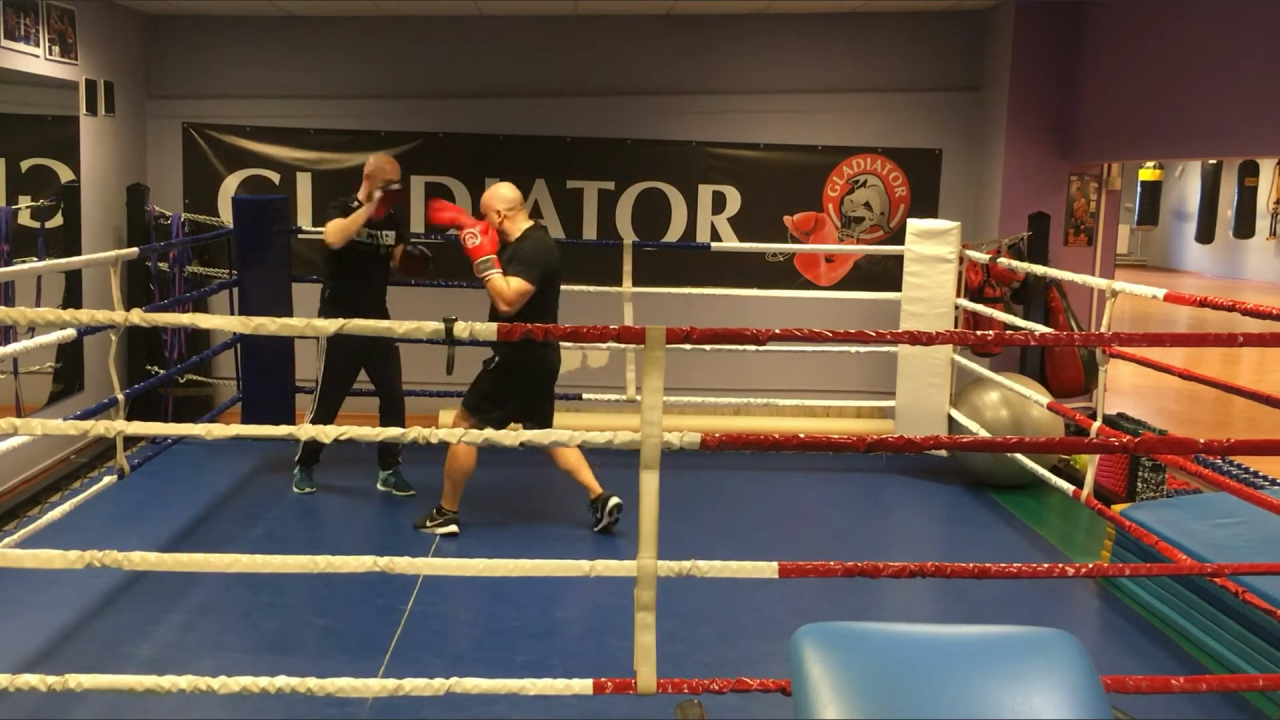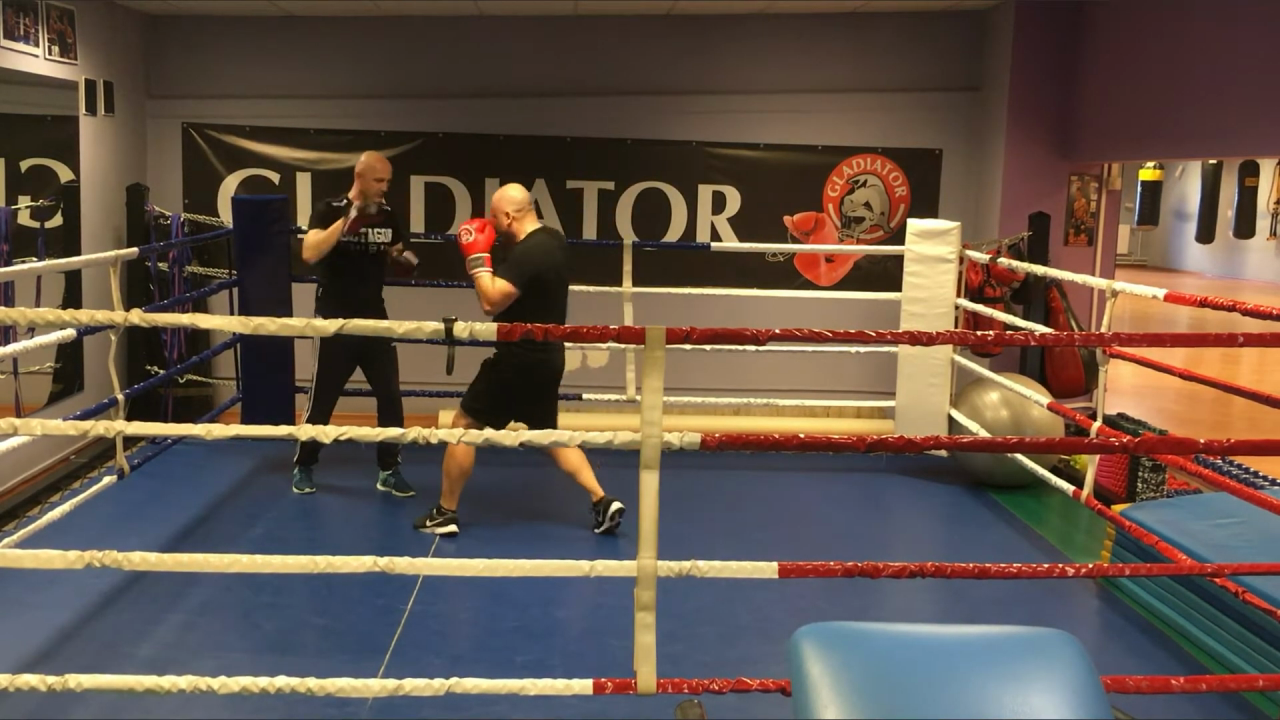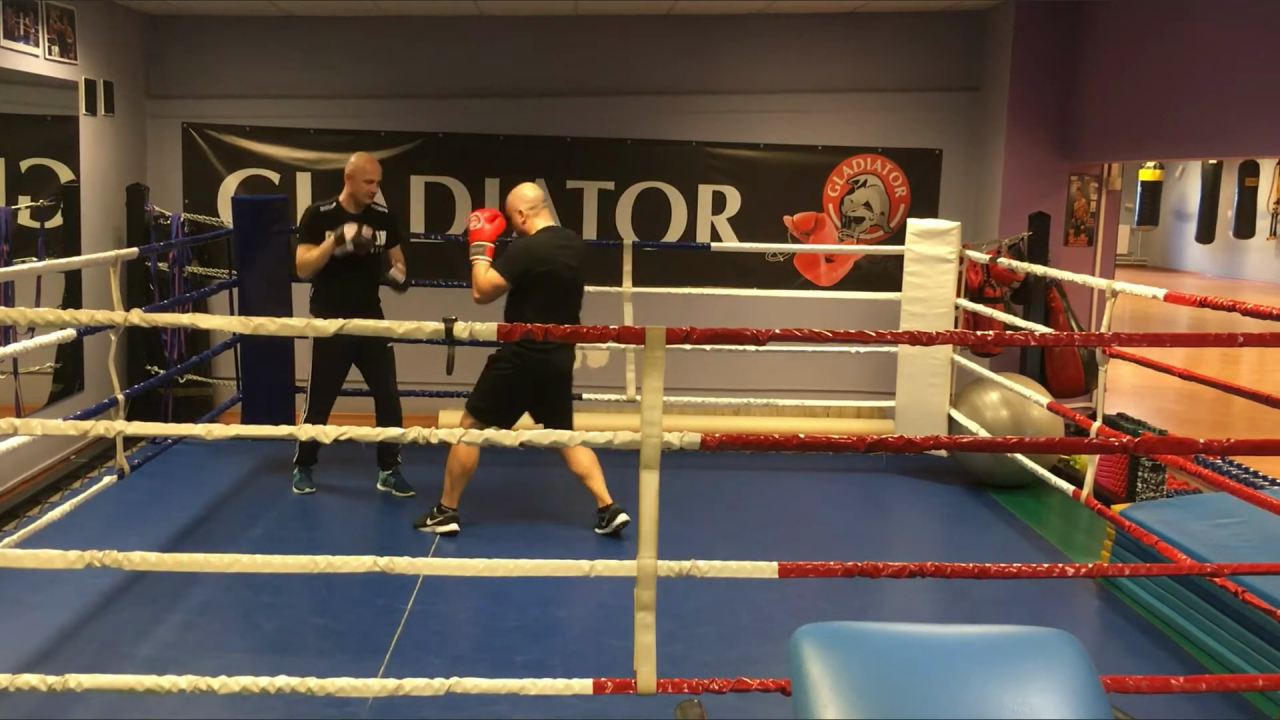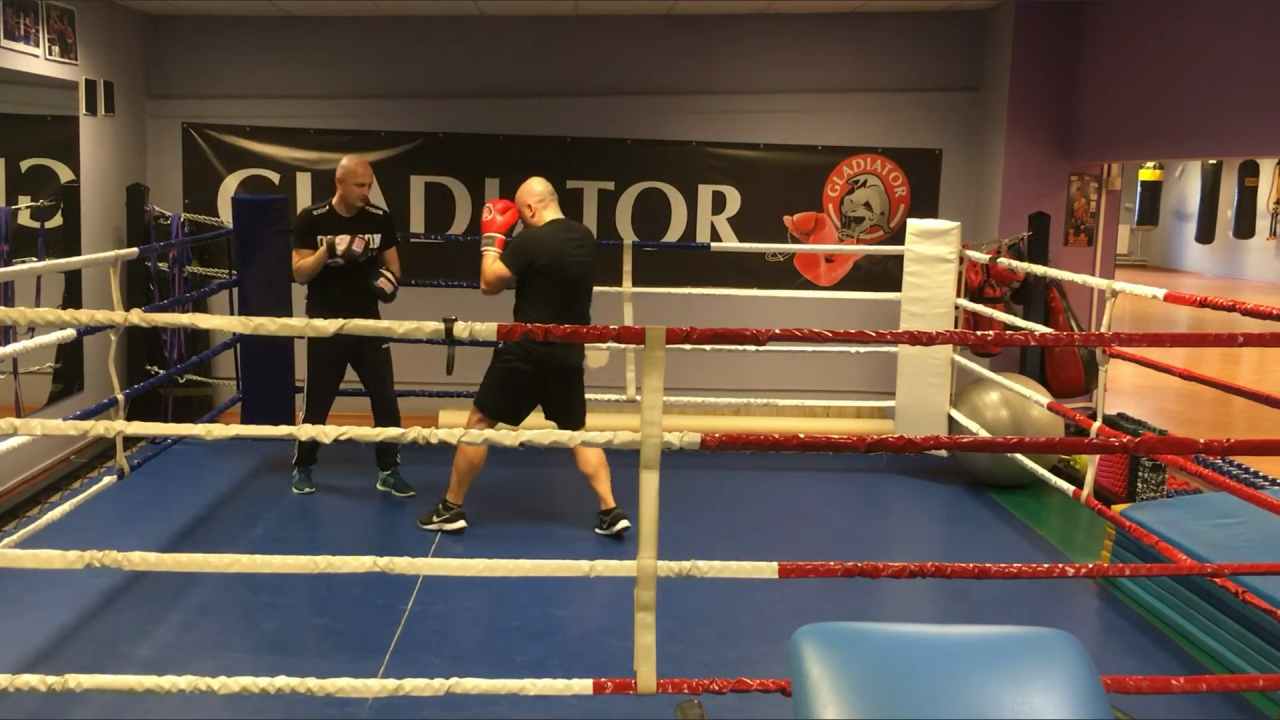
dt=0.1s
person 1, frame 1
left shoulder: (531, 251)
right shoulder: (532, 236)
left elbow: (507, 303)
right elbow: (492, 233)
left wrist: (483, 258)
right wrist: (462, 220)
left hip: (520, 360)
right hip: (540, 357)
left knee: (465, 427)
right knee: (545, 435)
left ankle: (446, 514)
right ankle: (601, 498)
person 1, frame 2
left shoulder: (529, 253)
right shoulder: (551, 239)
left elbow: (491, 303)
left wrist: (477, 256)
right wrist: (482, 235)
left hip: (520, 360)
right hip: (544, 358)
left knee: (464, 426)
left ankle: (446, 513)
right ankle: (602, 501)
person 1, frame 3
left shoulder: (526, 250)
right shoulder: (574, 243)
left elbow: (482, 293)
left wrist: (481, 244)
left hip: (520, 358)
right hip: (560, 359)
left knee: (471, 425)
right knee: (566, 435)
left ankle: (446, 512)
right ankle: (608, 509)
person 1, frame 4
left shoulder: (530, 242)
right shoulder: (585, 238)
left elbow: (489, 284)
left wrist: (492, 236)
left hip: (528, 353)
right hip: (570, 354)
left knee: (479, 422)
right knee: (576, 433)
left ankle: (452, 509)
right ankle: (611, 512)
person 2, frame 1
left shoulder: (392, 218)
right shoulder: (342, 209)
right elbow: (333, 239)
left wrist: (411, 257)
right wrist: (368, 208)
left hip: (377, 320)
right hip: (338, 321)
left knee: (393, 398)
right knee: (327, 400)
left ankle: (390, 471)
right ankle: (303, 466)
person 2, frame 2
left shoulder: (389, 216)
right shoulder: (329, 209)
left elbow: (392, 257)
right elbow: (310, 254)
left wrist: (404, 259)
right wrist: (345, 220)
left hip: (374, 320)
right hip: (334, 321)
left knee: (391, 398)
right knee: (322, 399)
left ankle: (389, 471)
right ankle: (303, 466)
person 2, frame 3
left shoulder: (385, 218)
right shoulder: (318, 216)
left elbow: (396, 261)
right elbow: (303, 270)
left wrist: (398, 272)
right wrist: (336, 242)
left hip: (371, 322)
right hip: (329, 323)
left knee: (389, 399)
right knee: (318, 402)
left ankle: (389, 471)
right ankle: (303, 467)
person 2, frame 4
left shoulder: (380, 219)
right shoulder: (311, 219)
left elbow: (392, 265)
right elbow: (299, 273)
left wrist: (389, 279)
right wrist: (328, 251)
left hip: (368, 323)
right hip: (325, 324)
left knee: (385, 400)
right knee: (316, 403)
left ankle: (389, 471)
right ankle: (302, 467)
